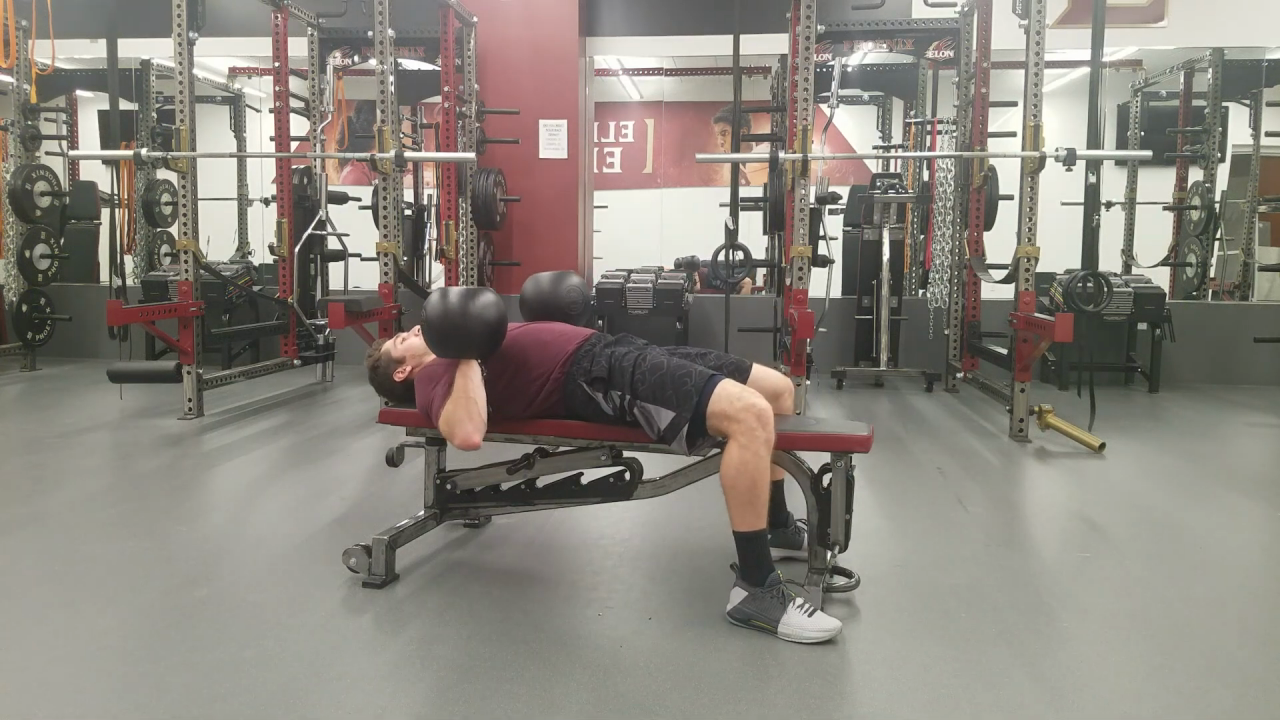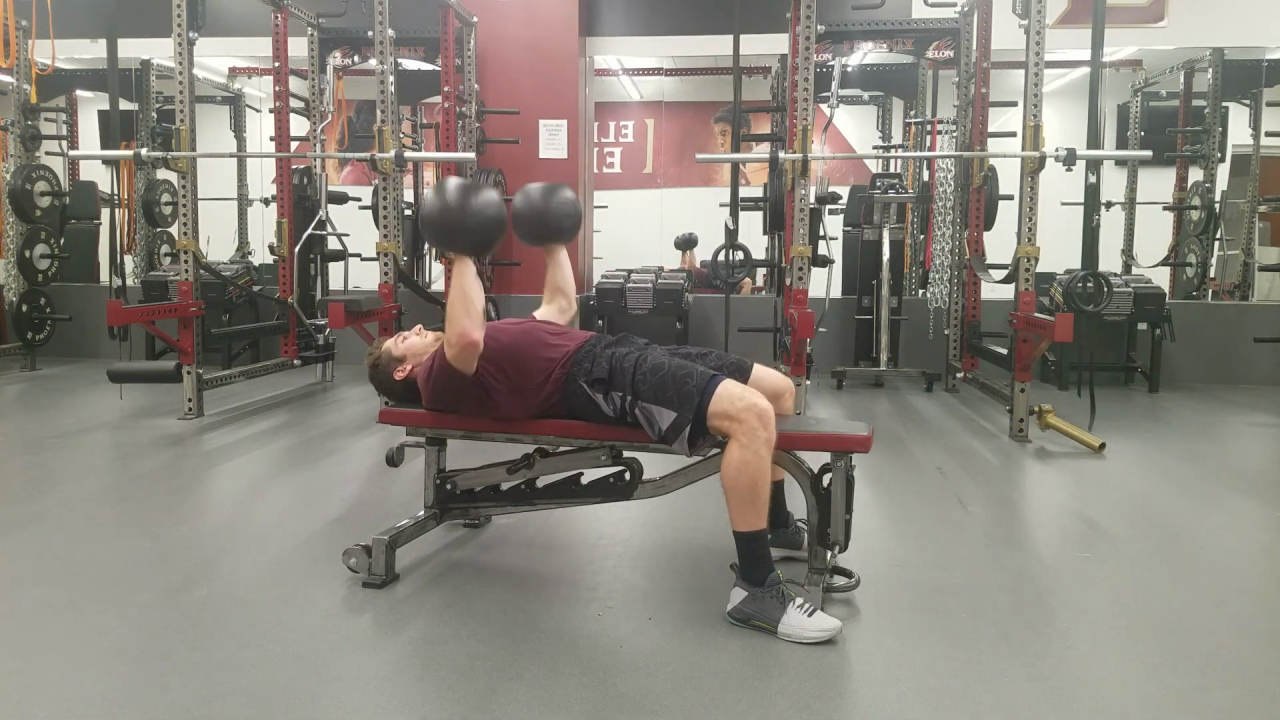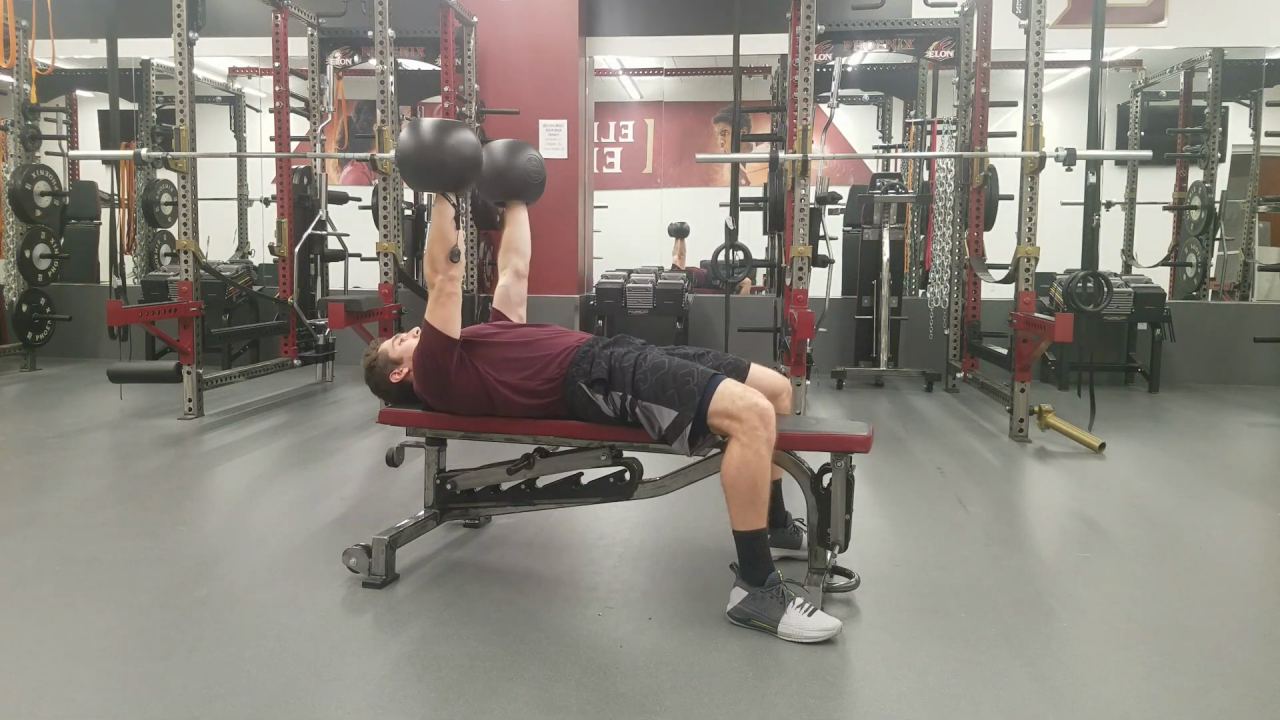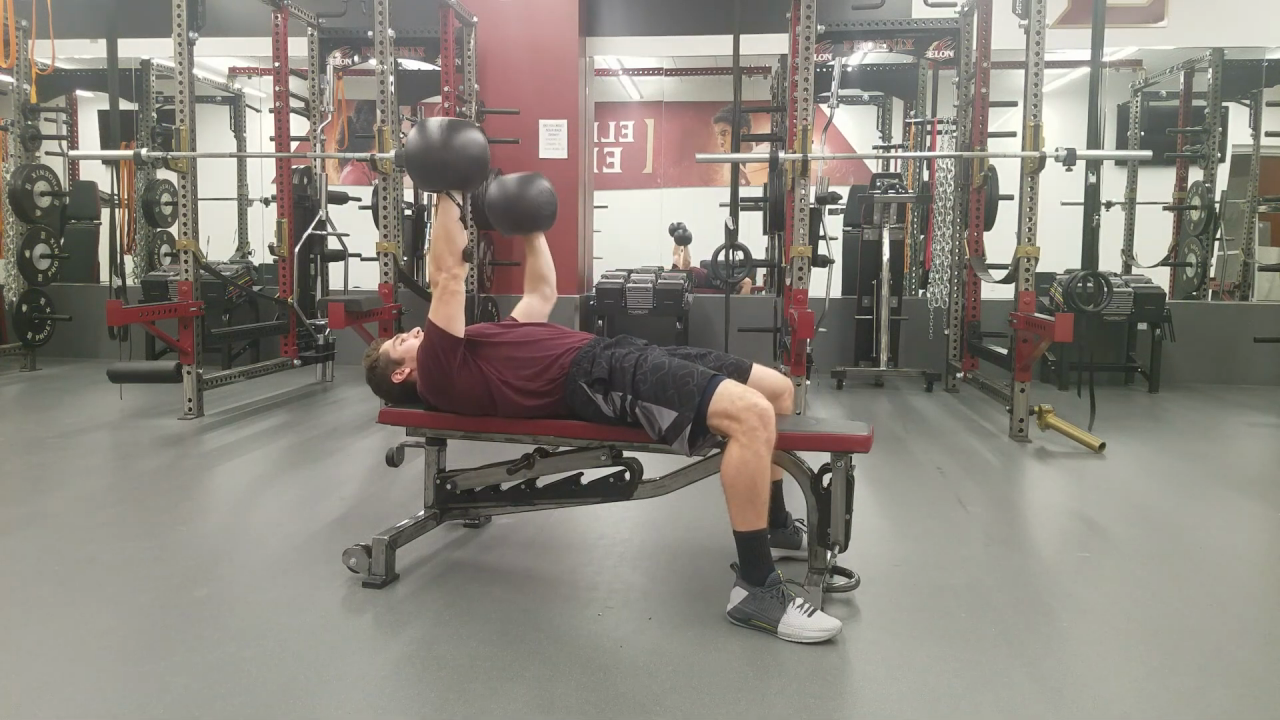
dt=0.4s
person 1, frame 1
left shoulder: (462, 363)
right shoulder: (433, 378)
right elbow: (467, 435)
left wrist: (565, 315)
right wrist: (465, 353)
right hip: (597, 378)
left knee: (777, 390)
right knee: (750, 415)
left ankle: (778, 527)
right ankle: (757, 590)
person 1, frame 2
left shoulder: (482, 347)
right shoulder: (441, 382)
left elbow: (561, 306)
right elbow: (465, 339)
left wrist: (554, 243)
right wrist: (460, 257)
right hip: (595, 380)
left knee: (777, 391)
right knee: (752, 416)
left ankle: (777, 527)
right ankle: (757, 589)
person 1, frame 3
left shoulder: (474, 347)
right shoulder: (437, 375)
left elbow: (513, 274)
right elbow: (445, 281)
left wrist: (515, 201)
right wrist: (440, 195)
right hip: (594, 380)
left knee: (775, 390)
right knee: (751, 415)
left ankle: (776, 526)
right ankle: (756, 589)
person 1, frame 4
left shoulder: (475, 344)
right shoulder: (440, 375)
left elbow: (543, 293)
right elbow: (448, 276)
left wrist: (530, 224)
right wrist: (446, 192)
right hip: (596, 378)
left knee: (777, 390)
right knee: (751, 415)
left ankle: (777, 524)
right ankle: (756, 589)
